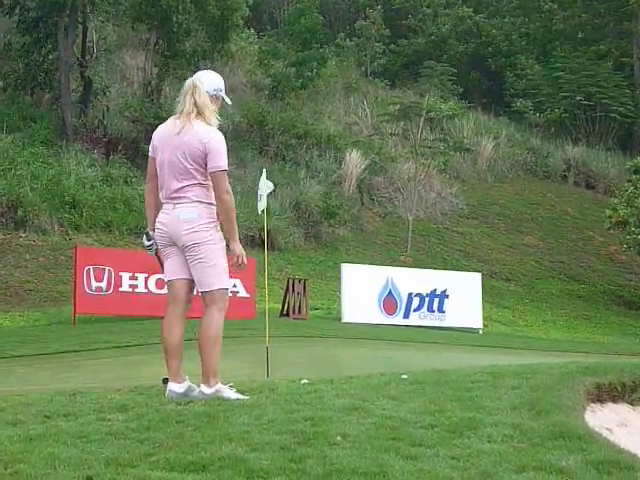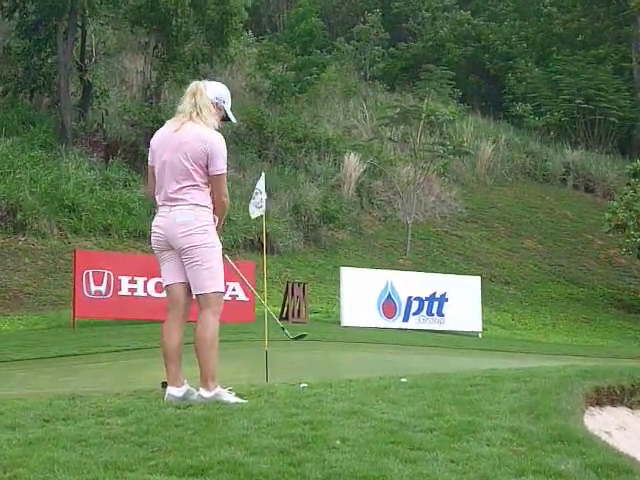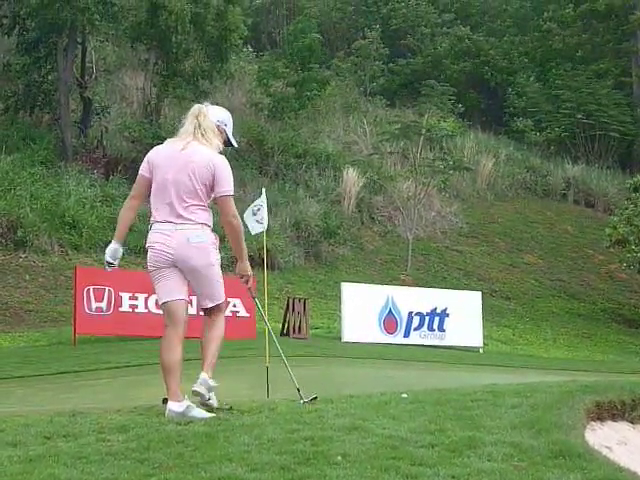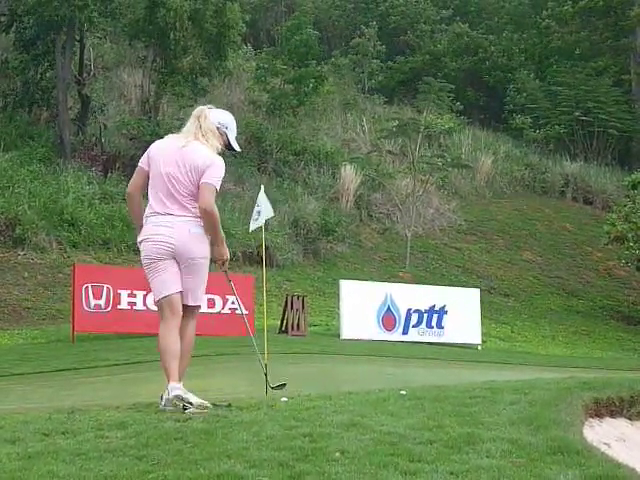
dt=0.5s
person 1, frame 1
left shoulder: (162, 131)
right shoulder: (210, 136)
left elbow: (151, 184)
right elbow: (223, 194)
left wrist: (151, 229)
right wrist: (234, 240)
left hip: (167, 221)
right hip: (198, 222)
left knee: (177, 303)
right knee: (216, 303)
left ankle: (176, 382)
right ankle: (210, 384)
person 1, frame 2
left shoulder: (161, 135)
right shoulder: (211, 138)
left elbow: (152, 189)
right elbow: (220, 197)
right wrist: (216, 229)
left hip: (162, 224)
right hip: (195, 224)
left knee: (176, 308)
right knee: (211, 306)
left ankle: (175, 386)
right ankle: (209, 388)
person 1, frame 3
left shoulder: (158, 153)
right shoulder: (216, 160)
left elbow: (134, 200)
right elbow: (230, 218)
left wrist: (117, 242)
right wrist: (242, 260)
left hip: (160, 242)
right hip: (196, 241)
left knee: (175, 323)
right knee: (215, 313)
left ankle: (176, 400)
right ankle: (204, 379)
person 1, frame 4
left shoulder: (158, 147)
right shoulder: (212, 160)
left elbow: (132, 192)
right elbow: (206, 206)
left wrist: (141, 230)
right wrist: (220, 244)
left hip: (156, 234)
right hip: (191, 236)
left knee: (170, 316)
right knee: (189, 315)
left ankle: (174, 385)
right ankle: (175, 387)
